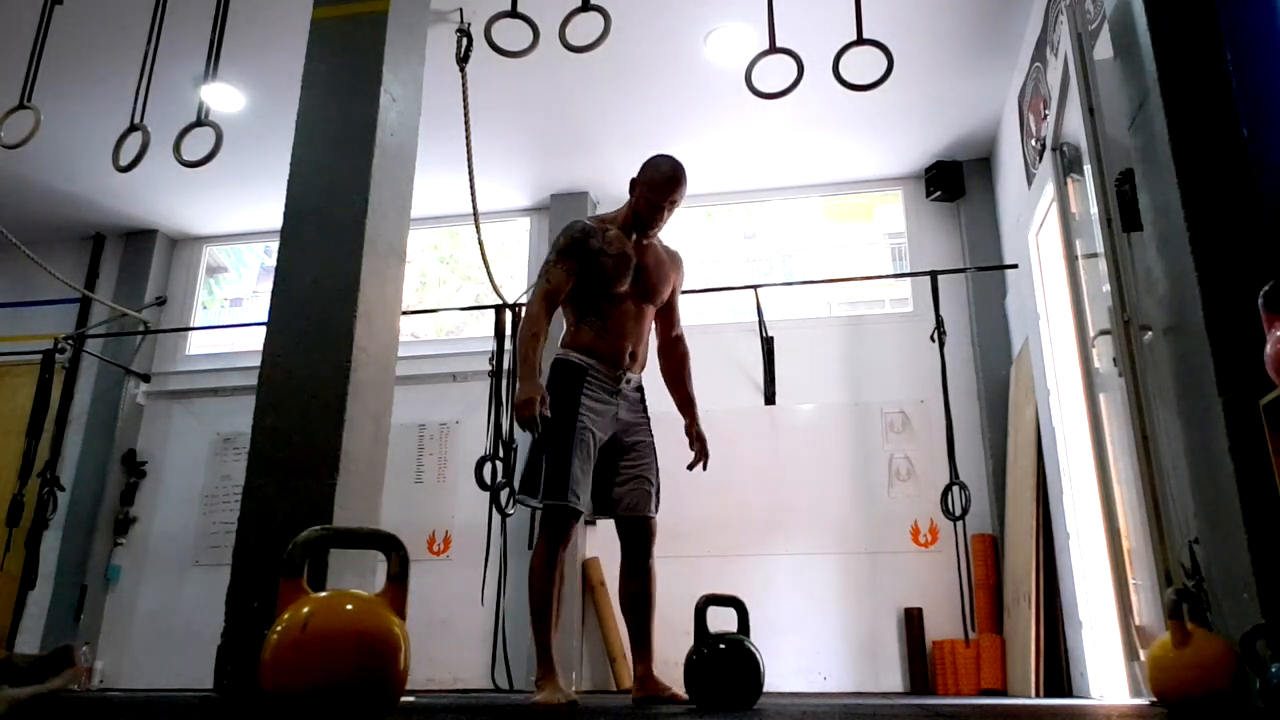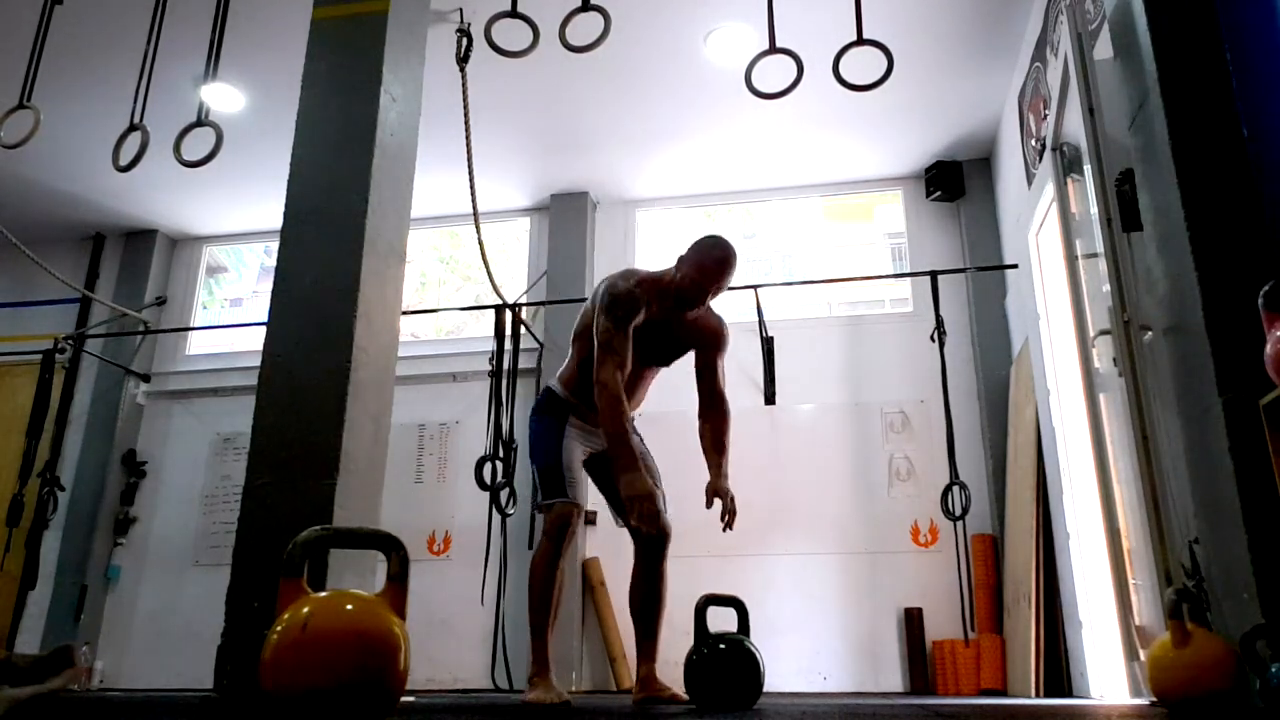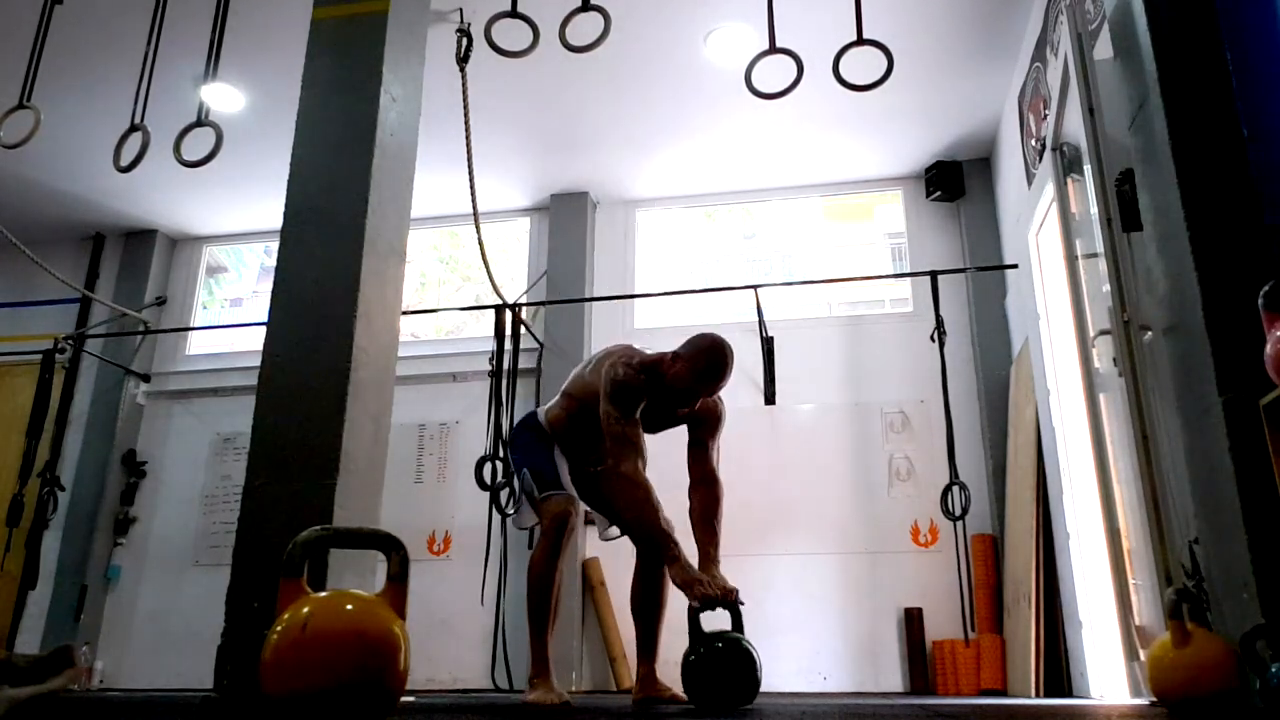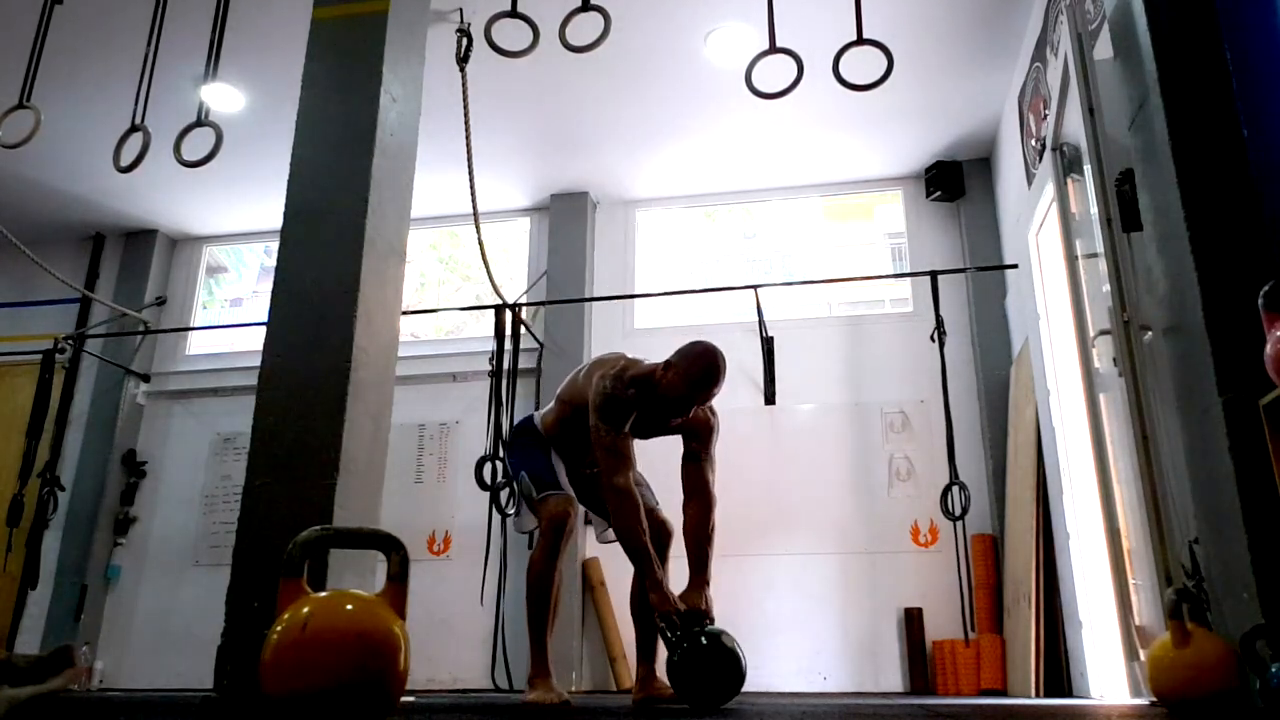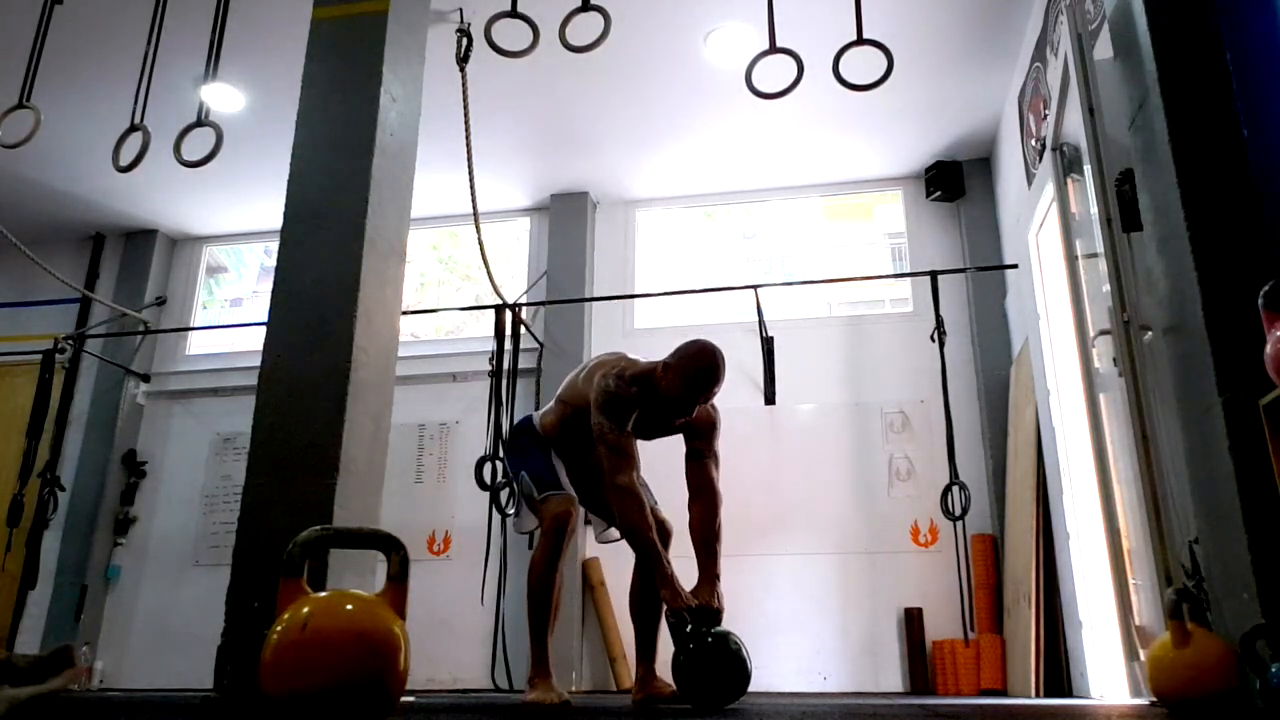
dt=0.4s
person 1, frame 1
left shoulder: (669, 262)
right shoulder: (585, 236)
left elbow: (672, 342)
right elbow: (540, 306)
left wrist: (690, 416)
right wrist: (529, 377)
left hip: (632, 398)
right hip: (579, 383)
left knee: (641, 535)
right knee: (559, 524)
left ankle: (644, 674)
right ankle: (546, 675)
person 1, frame 2
left shoulder: (710, 328)
right shoulder: (627, 293)
left elbow: (713, 403)
right elbow: (607, 382)
left wrist: (719, 475)
right wrist: (630, 471)
left hip: (619, 423)
right hip: (566, 409)
left knee: (656, 535)
right knee: (563, 516)
left ankle: (646, 676)
right ankle: (539, 673)
person 1, frame 3
left shoulder: (707, 410)
right shoulder: (626, 374)
left elbow: (704, 484)
right elbow: (630, 474)
left wrist: (710, 564)
right wrist: (678, 562)
left hip: (601, 457)
right hip: (542, 439)
left knee: (654, 535)
right knee: (561, 516)
left ankle: (646, 677)
right ankle: (539, 676)
person 1, frame 4
left shoulder: (701, 420)
right shoulder: (617, 384)
left elbow: (699, 499)
right elbow: (618, 487)
left wrist: (700, 585)
right wrist: (657, 586)
left hip: (595, 459)
right hip: (540, 442)
left knee: (659, 531)
right knee: (560, 515)
left ankle: (646, 677)
right ankle: (539, 674)
person 1, frame 5
left shoulder: (702, 417)
right shoulder: (618, 385)
left elbow: (705, 497)
right elbow: (623, 486)
left wrist: (710, 581)
right wrist: (668, 581)
left hip: (595, 458)
right hip: (539, 443)
left knee: (658, 531)
right knee: (561, 515)
left ankle: (645, 676)
right ankle: (539, 675)
